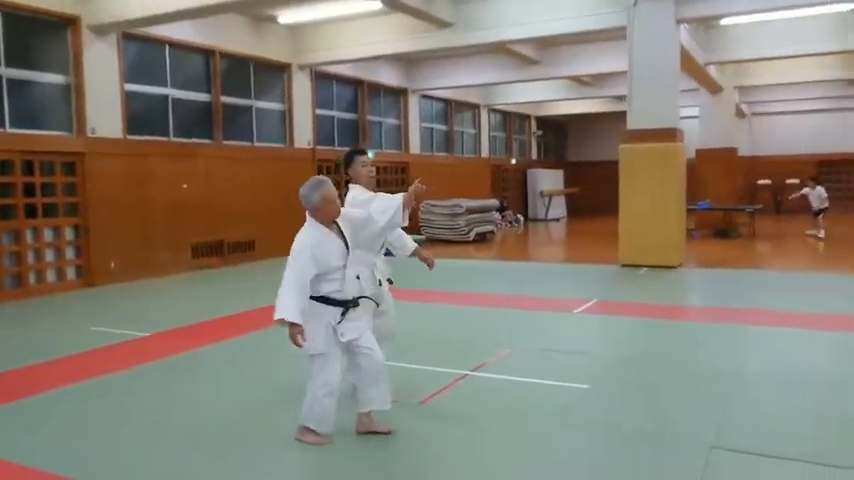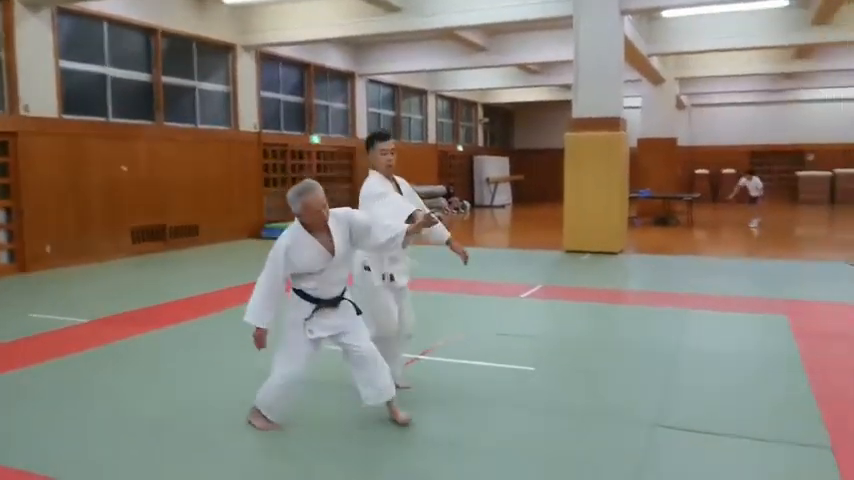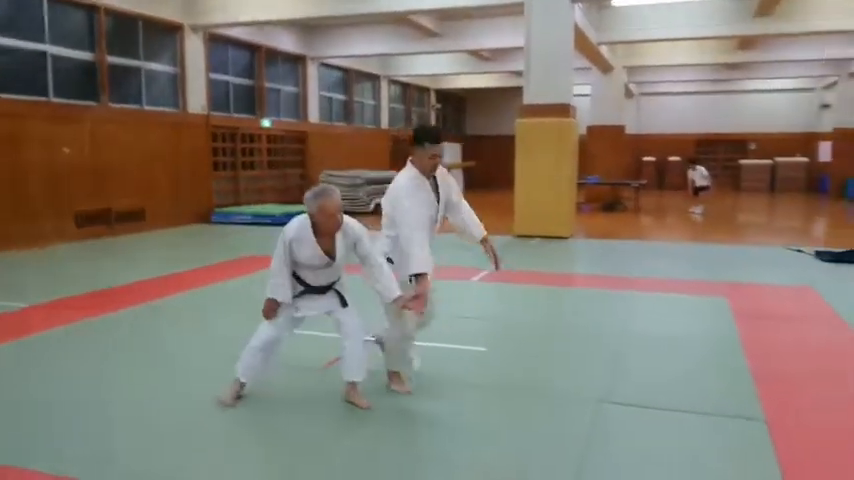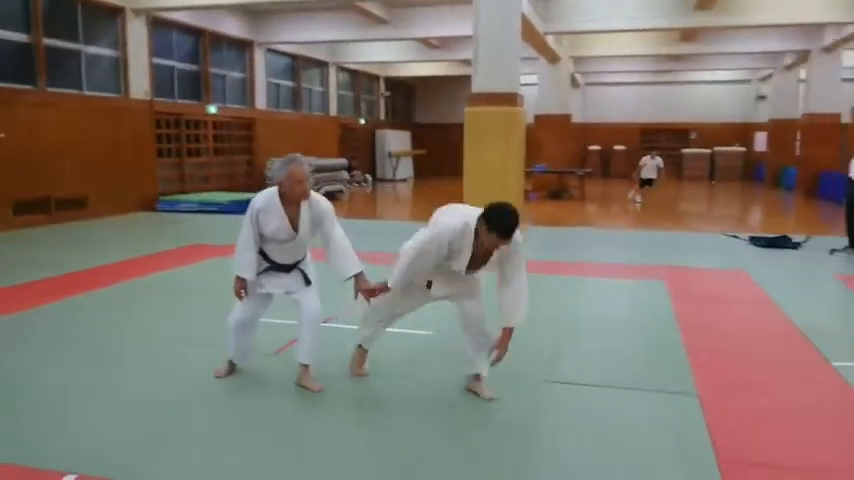
dt=0.3s
person 1, frame 1
left shoulder: (345, 219)
right shoulder: (307, 242)
left elbow: (376, 218)
right elbow: (294, 282)
left wrist: (406, 199)
right wrist: (291, 320)
left hip: (353, 310)
right hip: (324, 317)
left knee: (372, 361)
right knee: (327, 377)
left ankle: (365, 420)
right ankle: (308, 428)
person 1, frame 2
left shoulder: (344, 219)
right shoulder: (289, 242)
left elbow: (378, 233)
right elbow: (270, 282)
left wrist: (412, 228)
right wrist: (261, 323)
left hip: (339, 306)
right hip: (307, 312)
left knee: (366, 353)
right knee: (290, 367)
left ankle: (391, 407)
right ankle: (260, 412)
person 1, frame 3
left shoulder: (353, 230)
right shoulder: (293, 232)
left elbow: (374, 263)
right elbow: (280, 267)
left wrist: (396, 296)
right wrist: (273, 298)
left hip: (332, 290)
right hip: (297, 291)
left knee: (354, 330)
right knee: (267, 336)
left ankle: (352, 389)
right ankle: (239, 384)
person 1, frame 4
left shoulder: (319, 205)
right shoulder: (261, 204)
left elbow: (337, 241)
right elbow: (248, 242)
left wrist: (358, 276)
right wrist: (241, 276)
left hip: (299, 268)
right hip: (264, 269)
left knee: (311, 313)
right knee: (242, 316)
left ankle: (304, 372)
right ankle: (233, 361)
person 2, frame 1
left shoulder: (371, 198)
right shoulder: (356, 199)
right elbow: (386, 208)
left wrist: (416, 250)
left hip: (375, 269)
left knee: (384, 326)
person 2, frame 2
left shoulder: (399, 184)
right shoulder: (373, 189)
left elbow: (422, 211)
right elbow: (394, 207)
left wrist: (450, 241)
right wrist: (415, 218)
left hip: (396, 265)
right hip: (374, 268)
left knee: (404, 326)
right knee: (386, 327)
left ankle: (391, 373)
person 2, frame 3
left shoulder: (440, 175)
right shoulder: (404, 188)
left elbow: (460, 208)
right elbow: (412, 235)
left wrist: (485, 241)
right wrist: (421, 279)
left hip: (420, 254)
right hip: (396, 258)
left knee: (423, 314)
right knee: (402, 319)
left ankle: (386, 341)
right ankle: (394, 370)
person 2, frame 4
left shoulder: (512, 240)
right shoulder: (450, 226)
left elbow: (514, 286)
right elbow: (415, 256)
left wrist: (507, 333)
right wrist: (389, 286)
right hip: (423, 268)
left knee: (476, 321)
right knee: (387, 308)
left ankle: (476, 376)
right ankle: (362, 347)
